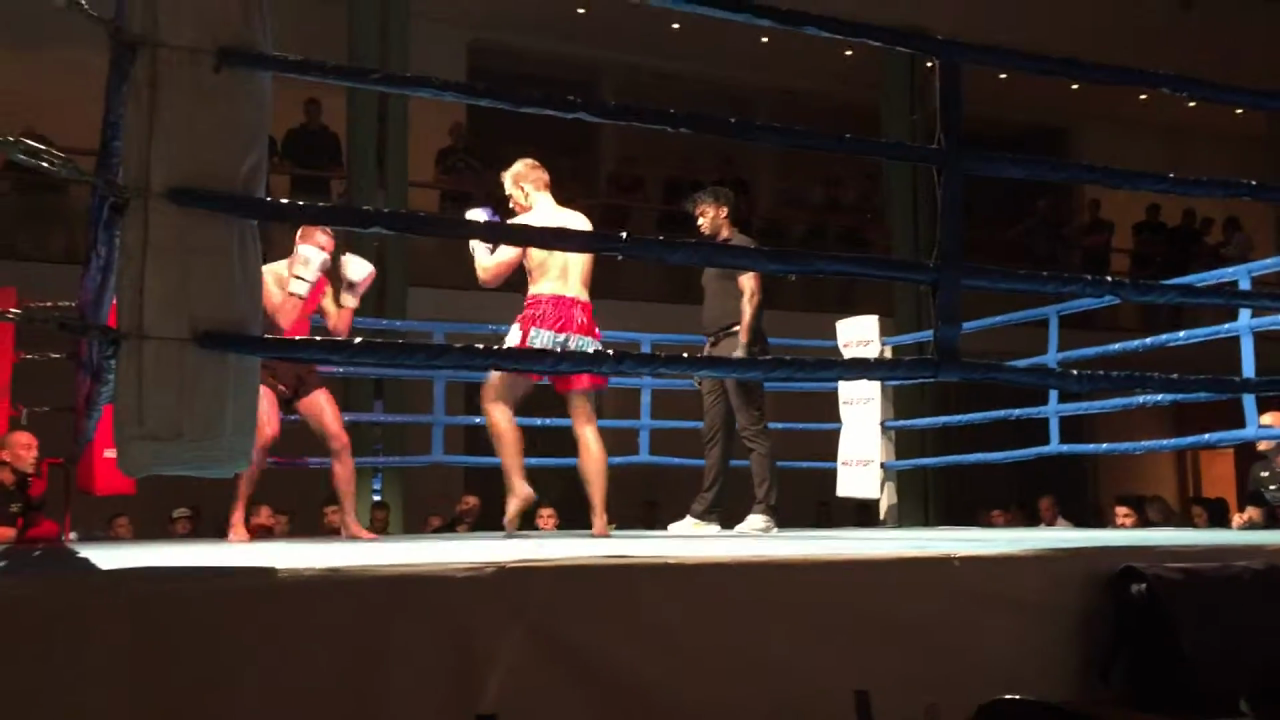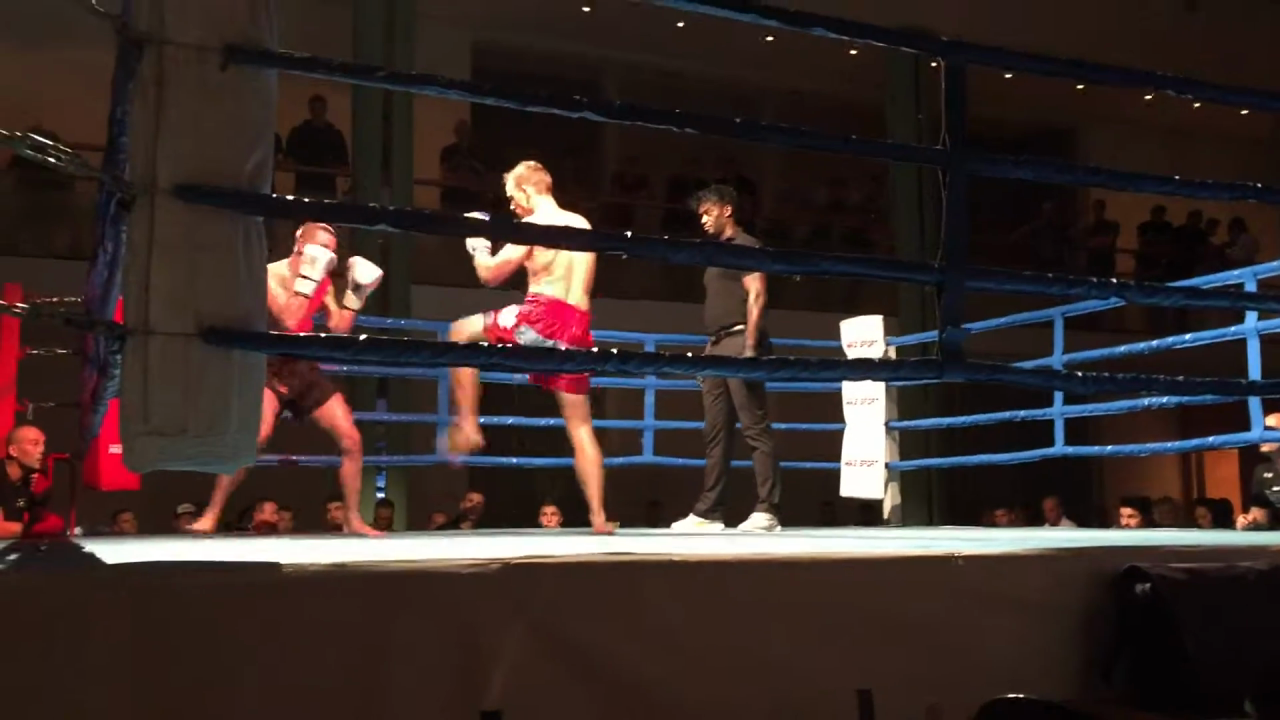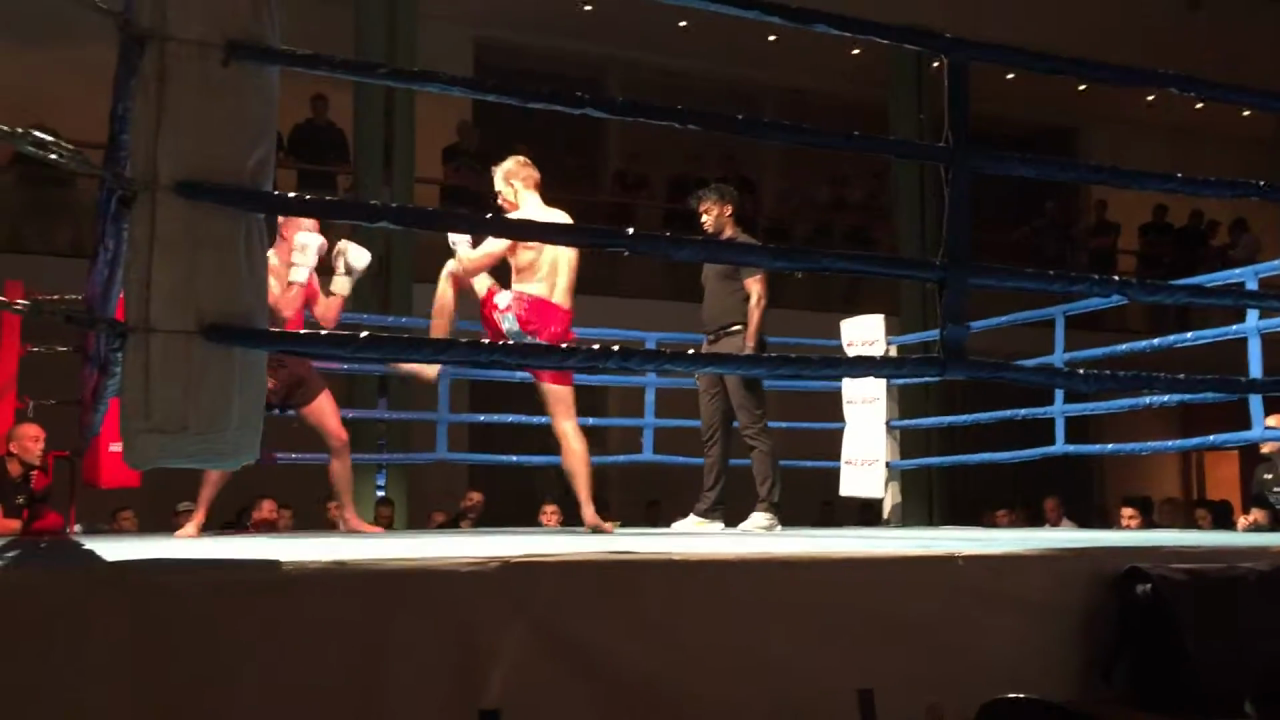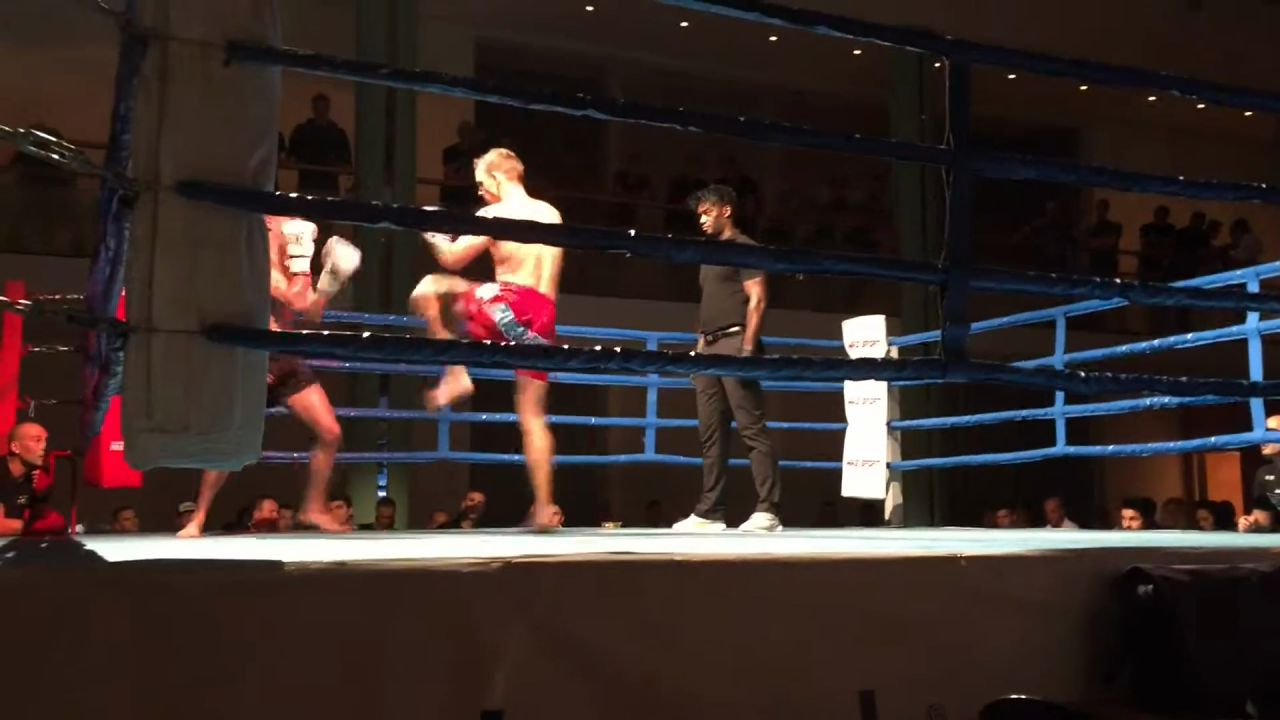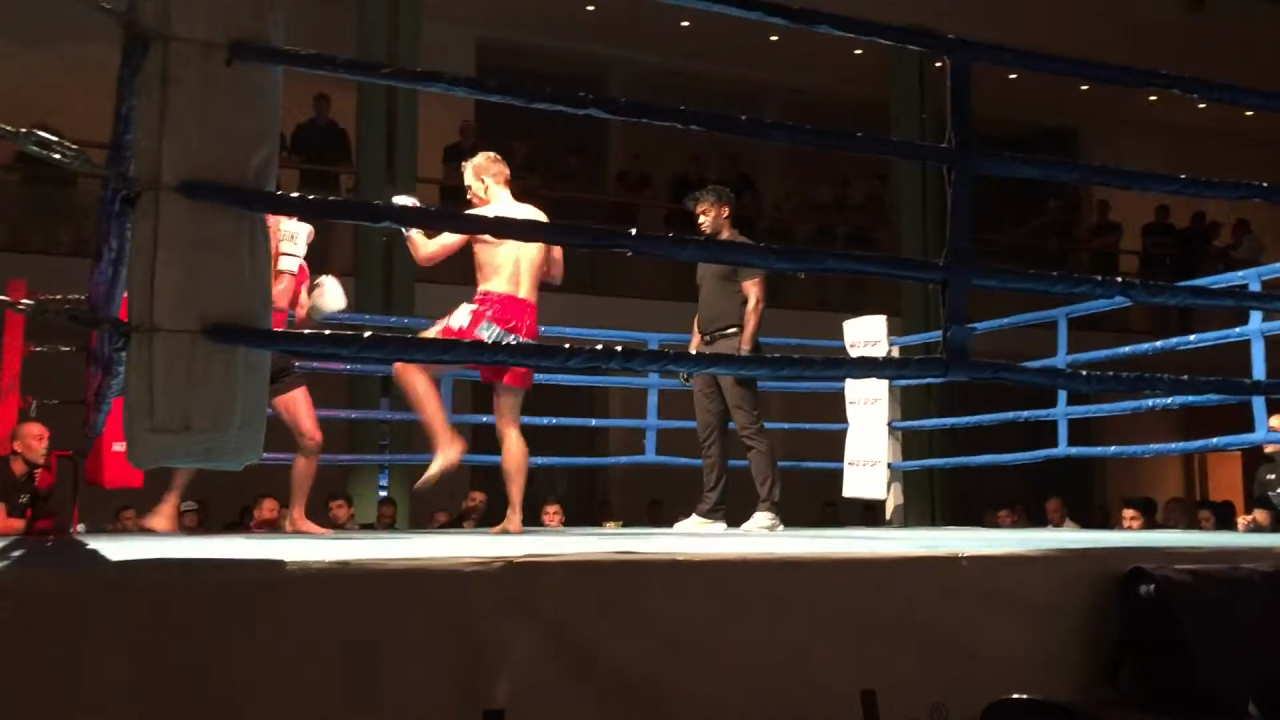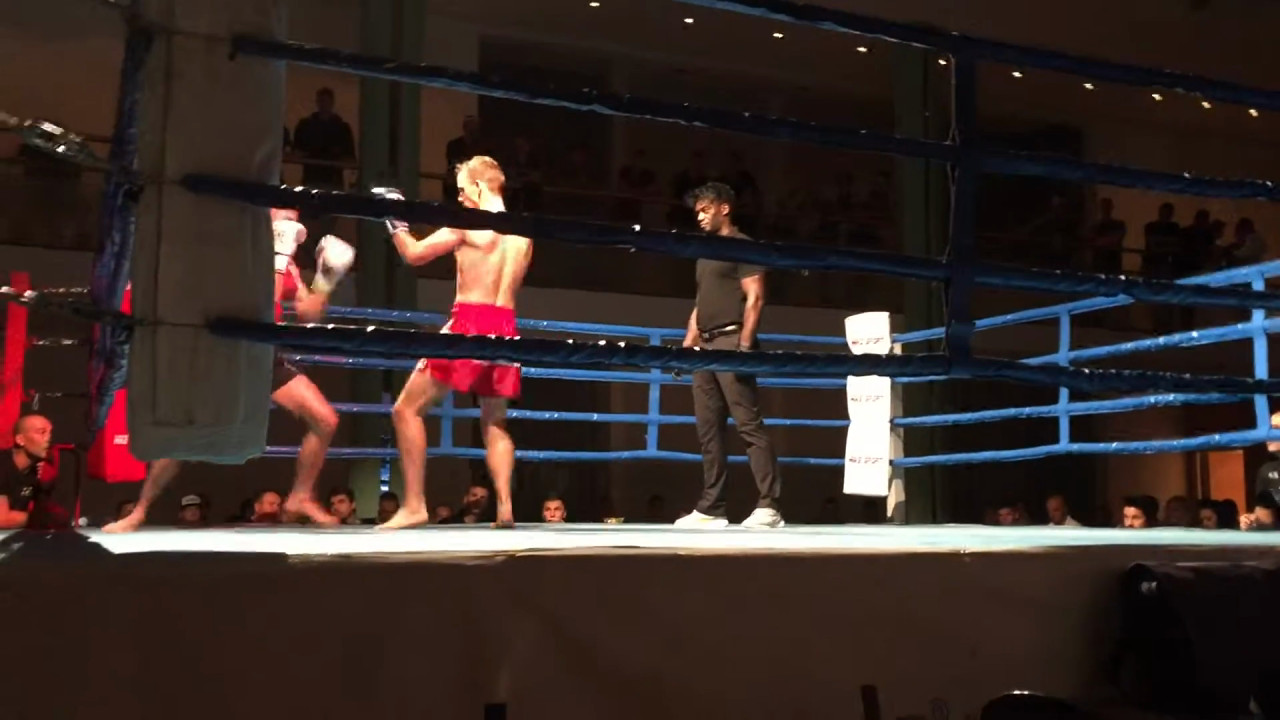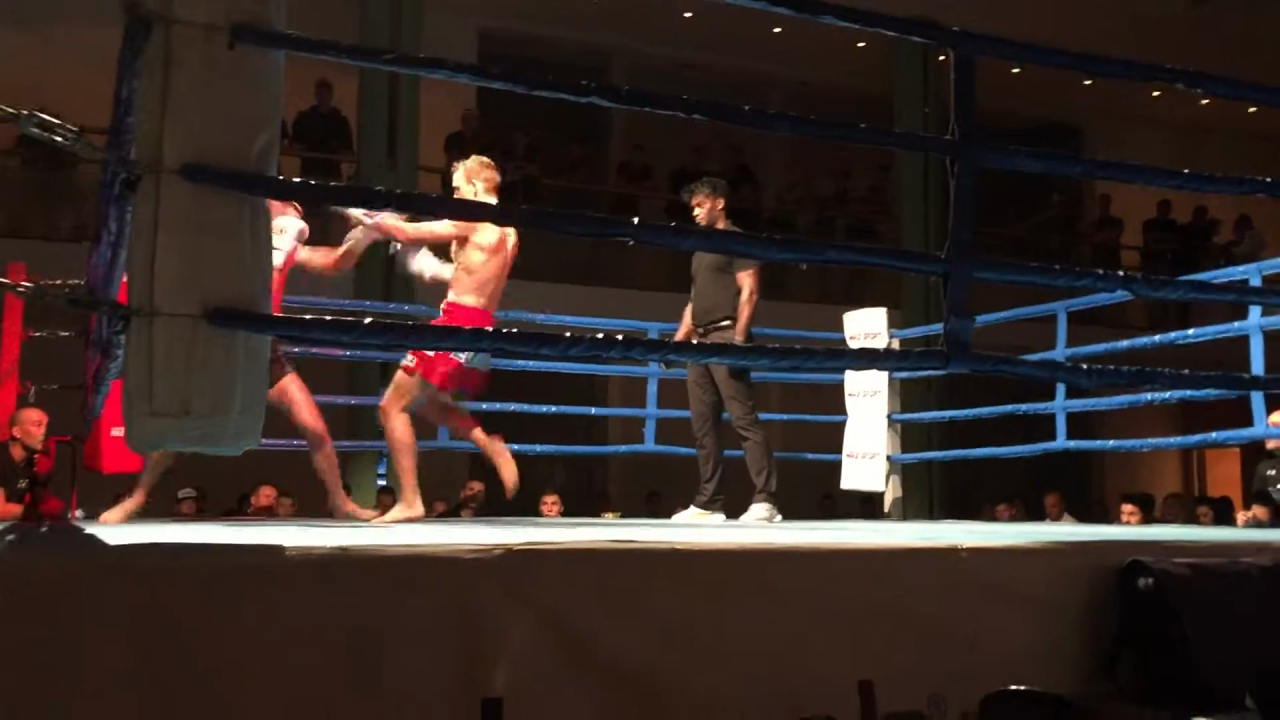
dt=0.1s
person 1, frame 1
left shoulder: (526, 222)
right shoulder: (581, 221)
left elbow: (488, 276)
left wrist: (478, 238)
left hip: (542, 318)
right hip: (581, 322)
left knee: (495, 401)
right knee: (585, 425)
left ankle: (517, 487)
right ankle: (599, 519)
person 1, frame 2
left shoulder: (533, 226)
right shoulder: (581, 226)
left elbow: (488, 275)
left wrist: (477, 244)
right wrist: (510, 252)
left hip: (538, 317)
right hip: (577, 331)
left knee: (462, 334)
right knee: (580, 429)
left ankle: (466, 427)
right ankle: (599, 517)
person 1, frame 3
left shoulder: (518, 222)
right shoulder: (565, 221)
left elbow: (468, 266)
left wrist: (458, 240)
left hip: (522, 313)
right hip: (558, 328)
left knee: (451, 271)
right knee: (566, 424)
left ankle: (430, 361)
right ankle: (588, 512)
person 1, frame 4
left shoulder: (495, 215)
right shoulder: (552, 214)
left elbow: (452, 258)
left wrist: (434, 233)
left hip: (507, 305)
right hip: (542, 319)
left knee: (426, 290)
right knee: (532, 420)
left ankle: (455, 376)
right ankle: (543, 509)
person 1, frame 5
left shoulder: (480, 217)
right shoulder: (539, 218)
left elbow: (426, 256)
right elbow: (555, 275)
left wrist: (410, 225)
left hip: (490, 314)
right hip: (524, 324)
left knee: (406, 366)
right knee: (508, 427)
left ankle: (446, 443)
right ankle: (515, 516)
person 1, frame 6
left shoulder: (470, 224)
right shoulder: (521, 231)
left elbow: (415, 254)
left wrist: (395, 220)
left hip: (470, 327)
right hip: (503, 330)
left knee: (406, 411)
right knee: (493, 427)
left ankle: (414, 506)
right ankle: (505, 506)
person 1, frame 7
left shoulder: (471, 220)
right shoulder: (505, 229)
left elbow: (408, 233)
left wrist: (374, 219)
left hip: (459, 326)
right hip: (480, 327)
left knee: (392, 407)
right knee: (431, 405)
left ankle: (410, 501)
right ankle: (496, 451)
person 2, frame 1
left shoulder: (741, 246)
left elbow: (752, 295)
left wrist: (742, 344)
right wrist: (705, 354)
left hip: (738, 345)
right hip: (717, 349)
left knee: (752, 429)
right knee: (714, 434)
left ankle: (763, 512)
right ankle: (704, 513)
person 2, frame 2
left shoulder: (745, 246)
left elbow: (757, 296)
left wrist: (750, 346)
right wrist: (708, 352)
left hip: (740, 341)
right hip: (717, 348)
left knee: (754, 428)
right knee: (715, 433)
left ankle: (766, 511)
right ankle: (708, 511)
person 2, frame 3
left shoulder: (745, 246)
left elbow: (758, 299)
left wrist: (750, 347)
right wrist: (703, 351)
left hip: (738, 342)
right hip: (714, 348)
left knee: (752, 427)
right knee: (713, 432)
left ankle: (766, 510)
right ankle: (708, 511)
person 2, frame 4
left shoulder: (745, 249)
left elbow: (757, 300)
left wrist: (748, 349)
right wrist: (699, 351)
left hip: (735, 344)
right hip: (711, 349)
left knee: (751, 428)
right knee: (711, 434)
left ankle: (767, 510)
right ankle: (708, 512)
person 2, frame 5
left shoulder: (743, 249)
right shoulder: (707, 257)
left elbow: (755, 301)
left wrist: (746, 349)
right wrist: (691, 351)
left hip: (732, 345)
right hip: (707, 350)
left knee: (749, 428)
right knee: (709, 434)
left ankle: (768, 509)
right ankle: (709, 511)
person 2, frame 6
left shoulder: (742, 246)
right shoulder: (705, 255)
left elbow: (755, 298)
left wrist: (745, 346)
right wrist: (685, 347)
left hip: (731, 342)
right hip: (706, 348)
left knee: (748, 424)
right knee: (708, 430)
left ankle: (768, 506)
right ankle: (710, 508)
person 2, frame 7
right shoulder: (701, 250)
left elbow: (749, 293)
left wrist: (739, 340)
right wrist: (677, 341)
left hip: (725, 337)
right hip: (700, 342)
left knee: (743, 419)
right knee: (703, 425)
left ankle: (765, 500)
right ankle: (708, 503)
person 3, frame 1
left shoulder: (321, 281)
right shoulder: (269, 274)
left elbow: (339, 330)
right elbow: (282, 322)
left wrist: (352, 292)
right wrist: (302, 277)
left hip: (300, 366)
right hip: (266, 364)
left knee: (339, 441)
right knee: (266, 434)
left ankle: (350, 522)
right ankle: (238, 517)
person 3, frame 2
left shoulder: (323, 281)
right shoulder: (270, 275)
left elbow: (340, 330)
right elbow: (288, 322)
left wrist: (356, 294)
right wrist: (310, 277)
left hip: (306, 369)
right hip: (271, 367)
left knee: (352, 441)
right knee: (257, 436)
left ankle: (354, 520)
right ankle: (211, 514)
person 3, frame 3
left shoulder: (306, 273)
right shoulder: (262, 265)
left elbow: (327, 320)
right elbow: (286, 311)
left wrist: (343, 277)
right wrist: (302, 266)
left hip: (296, 362)
right hip: (261, 361)
left knee: (339, 439)
left ankle: (349, 517)
right ankle: (198, 517)
person 3, frame 4
left shoulder: (296, 262)
left elbow: (309, 306)
right elbow: (294, 302)
left wrist: (336, 278)
right wrist: (300, 254)
left hip: (287, 357)
left knee: (331, 432)
left ankle: (314, 509)
right ankle: (199, 516)
person 3, frame 5
left shoulder: (297, 267)
right elbow: (279, 302)
left wrist: (318, 304)
right wrist: (292, 254)
left hip: (278, 359)
left knee: (312, 439)
left ankle: (297, 517)
right ankle: (169, 505)
person 3, frame 6
left shoulder: (287, 266)
left elbow: (310, 313)
left wrist: (326, 277)
right wrist: (282, 254)
left hip: (269, 358)
left knee: (326, 419)
left ankle: (301, 497)
right ankle: (139, 512)
person 3, frame 7
left shoulder: (290, 252)
left elbow: (337, 263)
left wrist: (359, 238)
right wrist: (277, 251)
left hip: (265, 354)
left knee: (314, 428)
left ankle: (339, 501)
right ankle: (137, 498)
